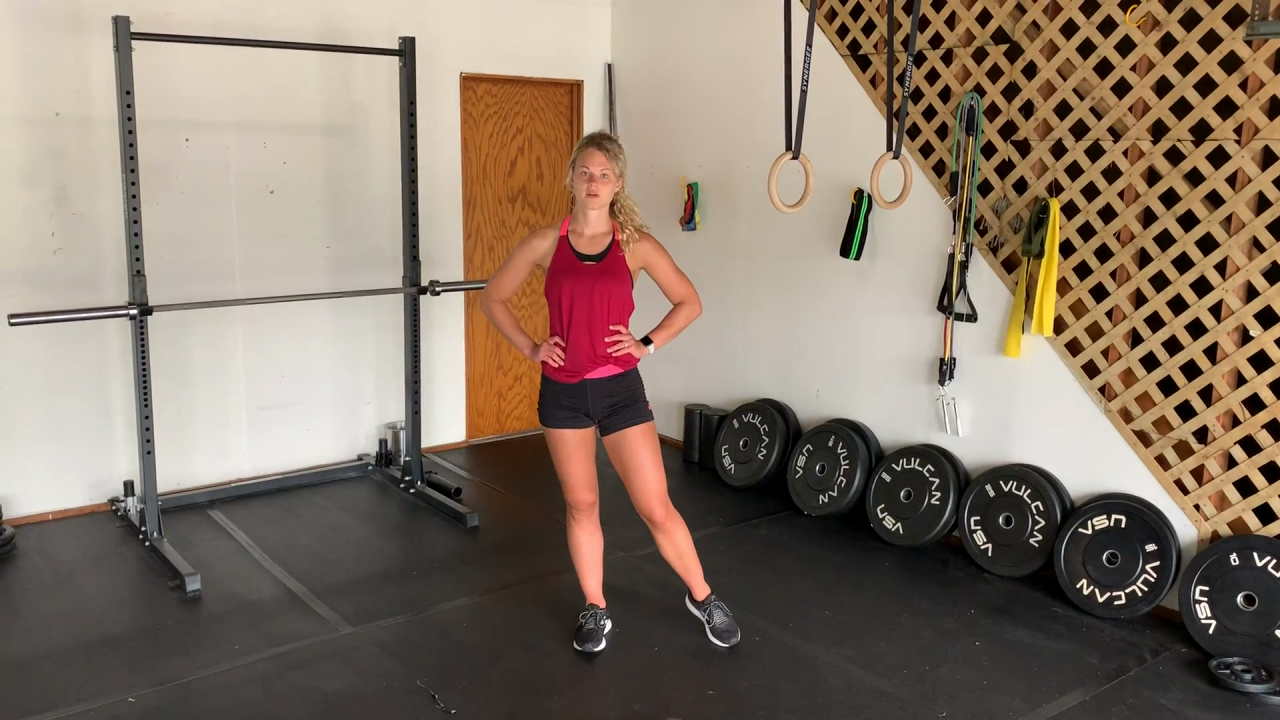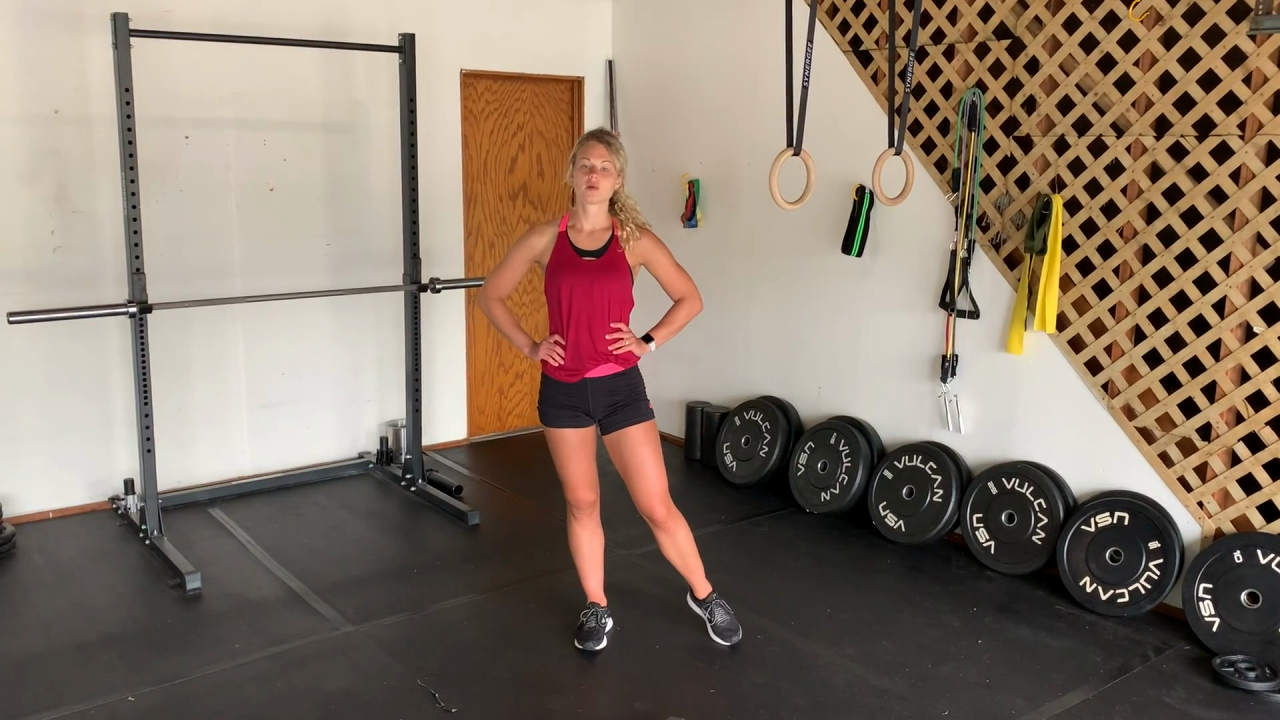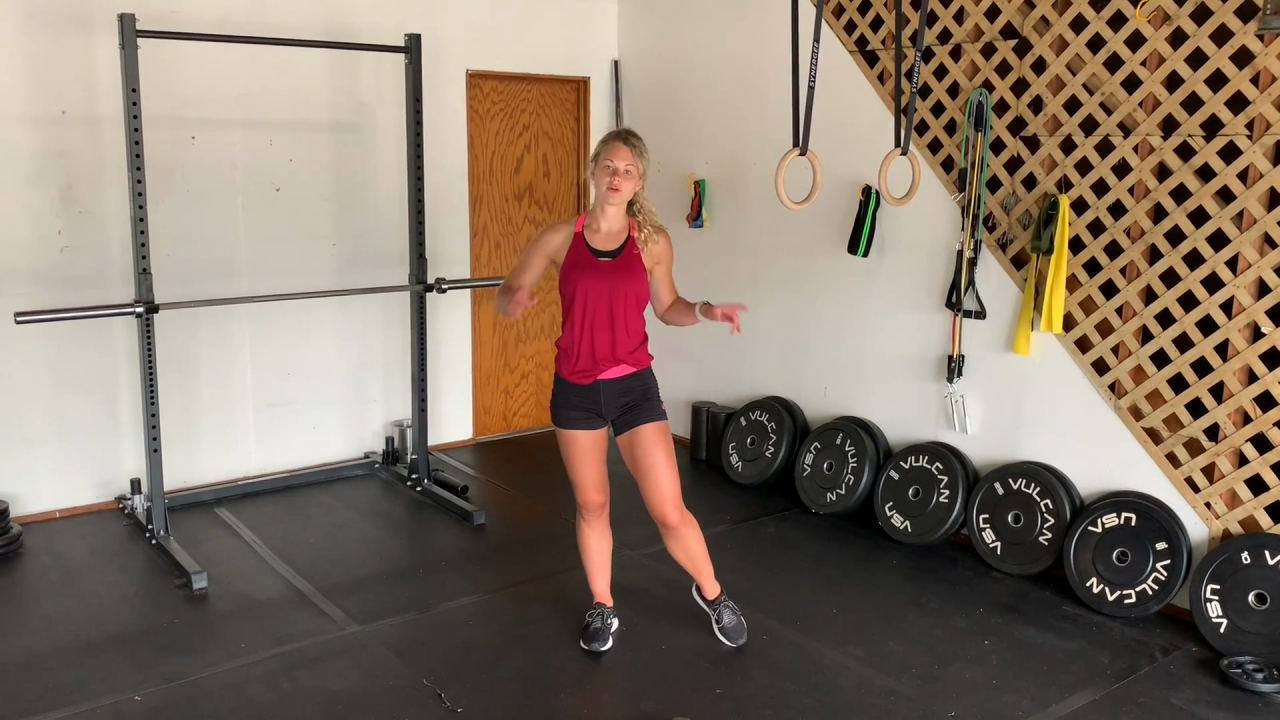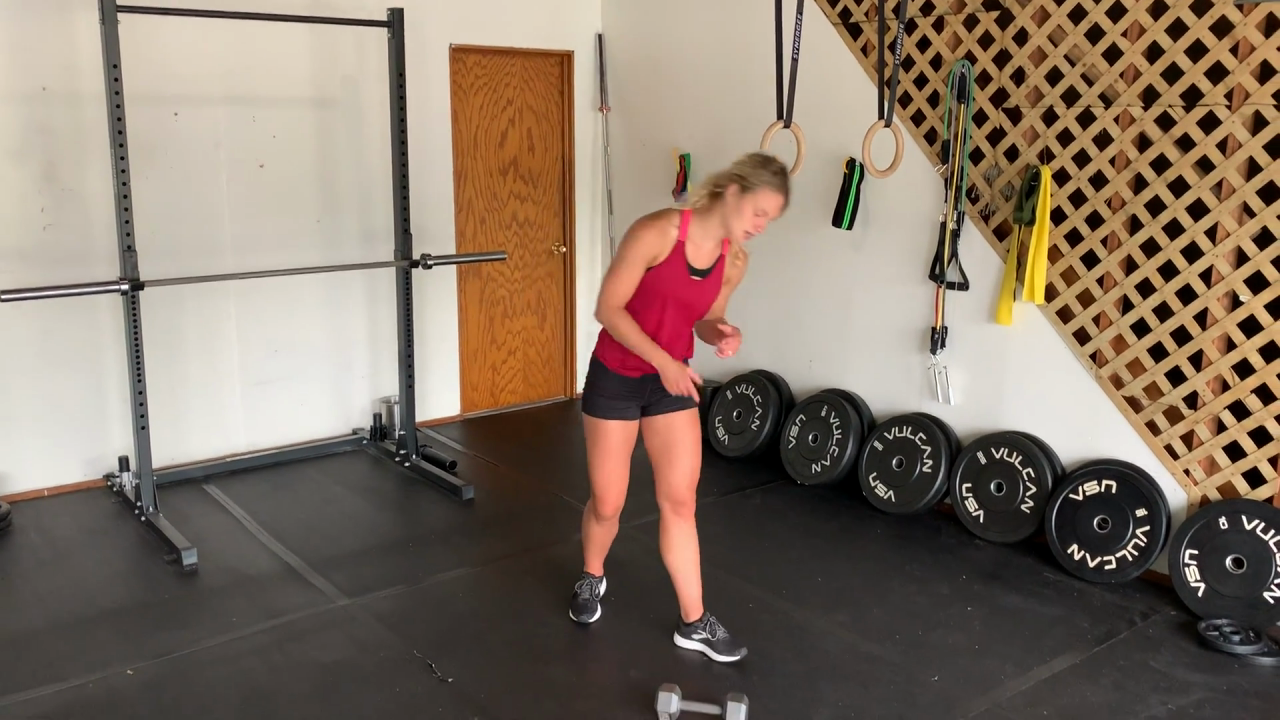
dt=0.7s
person 1, frame 1
left shoulder: (636, 245)
right shoulder: (546, 242)
left elbow: (689, 302)
right elbow: (493, 297)
left wrist: (649, 344)
right wrist: (530, 347)
left hip: (620, 389)
right hip: (563, 391)
left knee: (656, 508)
right knee: (581, 505)
left ankle: (703, 598)
right ankle: (595, 610)
person 1, frame 2
left shoulder: (635, 240)
right shoulder: (544, 238)
left elbow: (690, 299)
right elbow: (490, 295)
left wrist: (649, 342)
right wrist: (529, 346)
left hip: (620, 387)
right hip: (563, 390)
left knee: (657, 507)
right knee: (582, 504)
left ankle: (704, 596)
right ankle: (596, 608)
person 1, frame 3
left shoulder: (653, 240)
right shoulder: (559, 237)
left elbow: (666, 308)
right elbow: (507, 298)
left wrist: (703, 312)
right wrist: (518, 298)
left hip: (633, 387)
right hip: (575, 389)
left knee: (668, 511)
right knee: (591, 505)
left ankle: (712, 593)
right ankle: (602, 608)
person 1, frame 4
left shoulder: (735, 260)
right shoulder: (656, 231)
right elbow: (608, 308)
left wrist: (721, 333)
right wrist: (662, 361)
left hip: (672, 379)
right hip: (615, 378)
left knee: (679, 501)
right knee: (607, 502)
left ankle: (694, 621)
right ankle: (591, 578)
